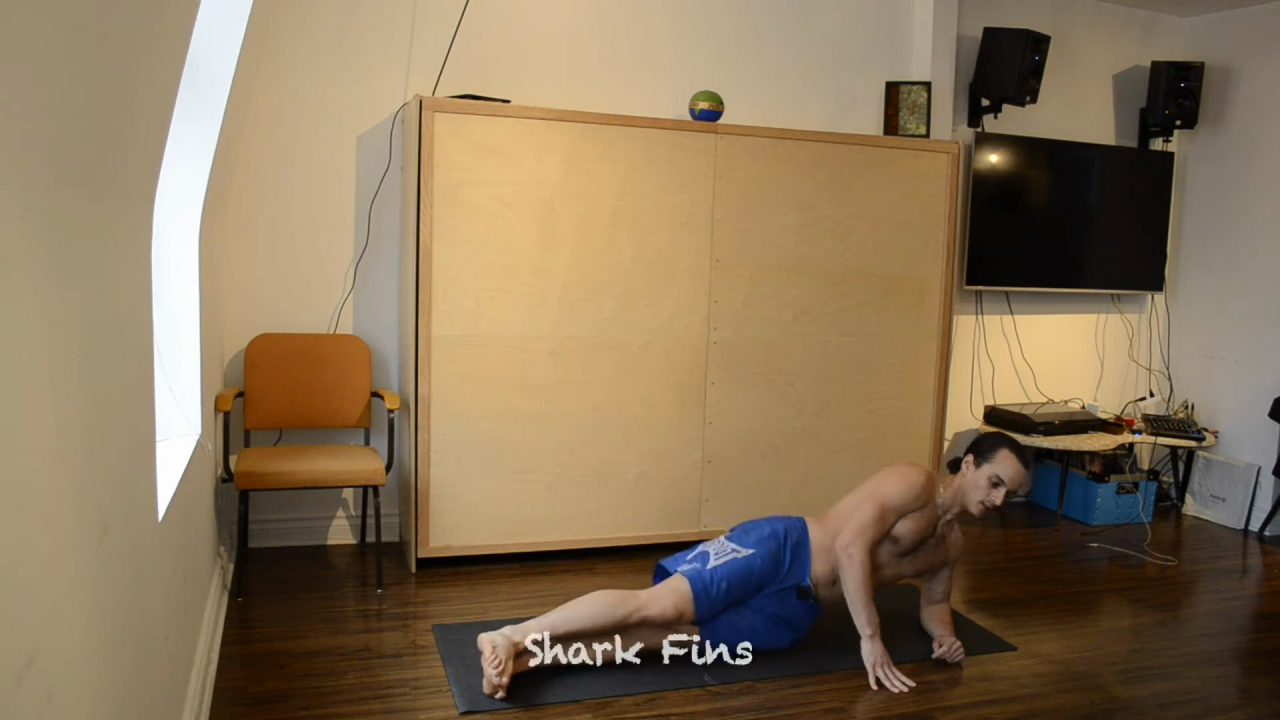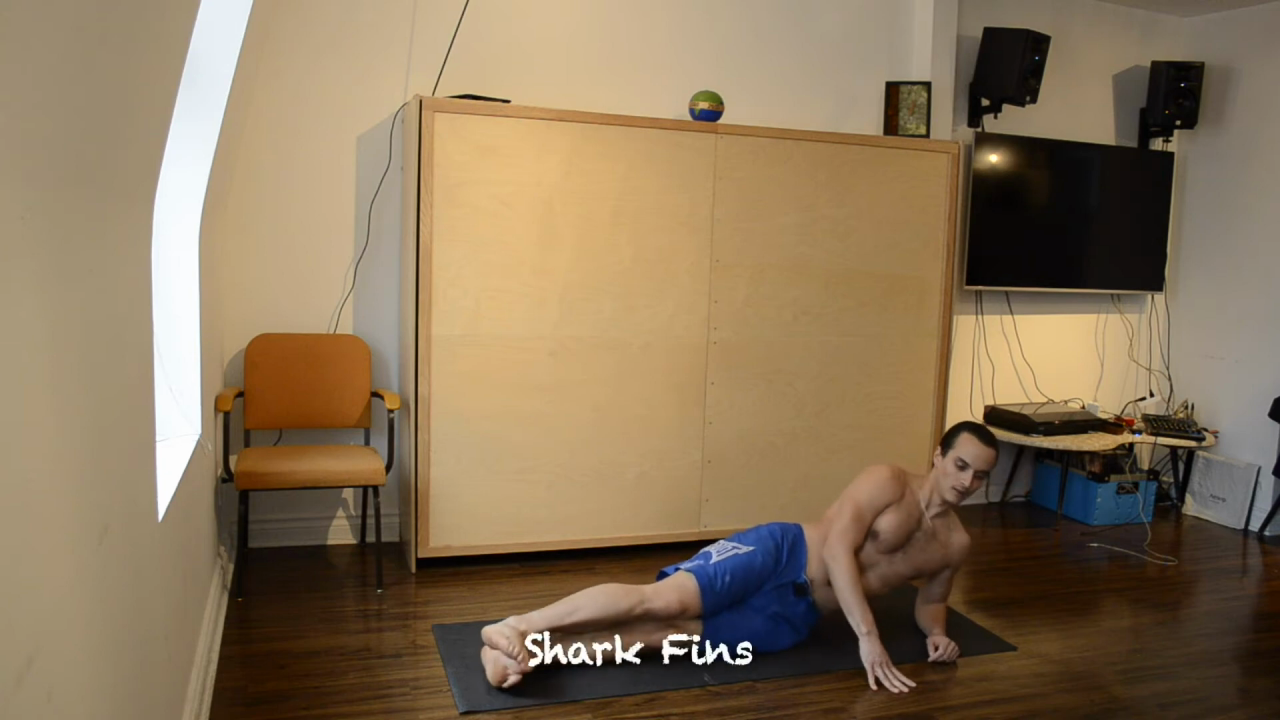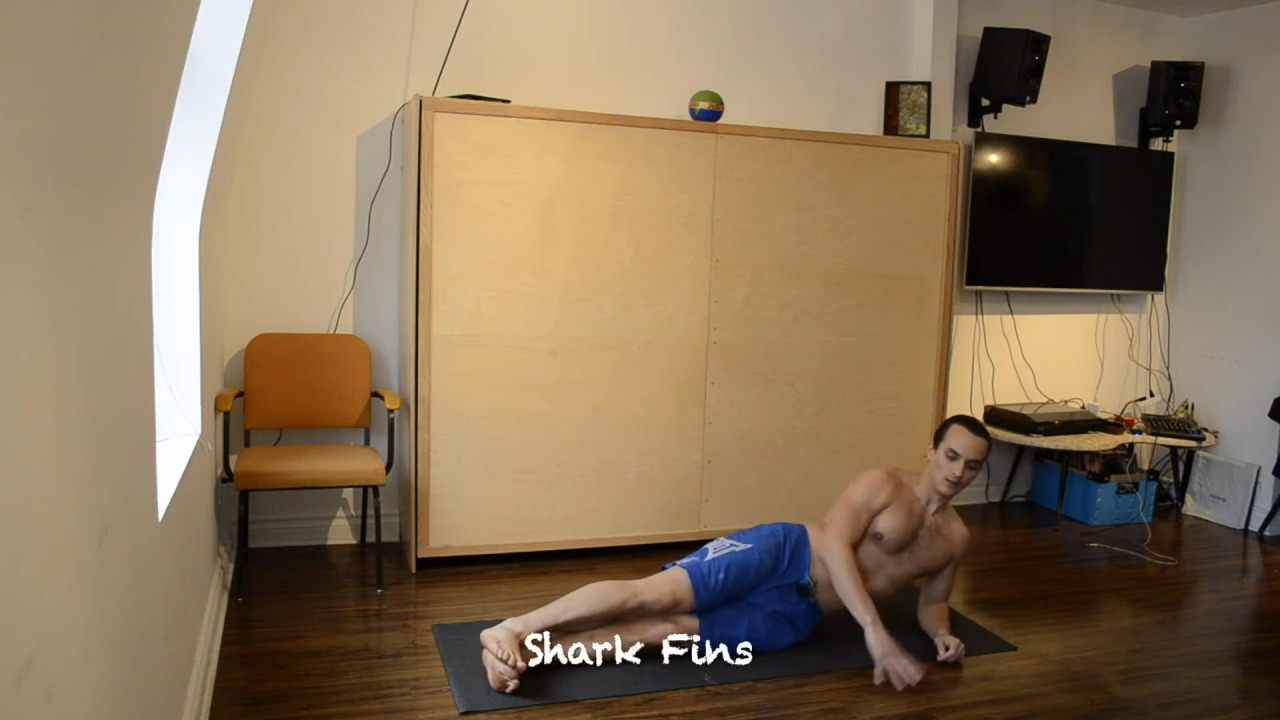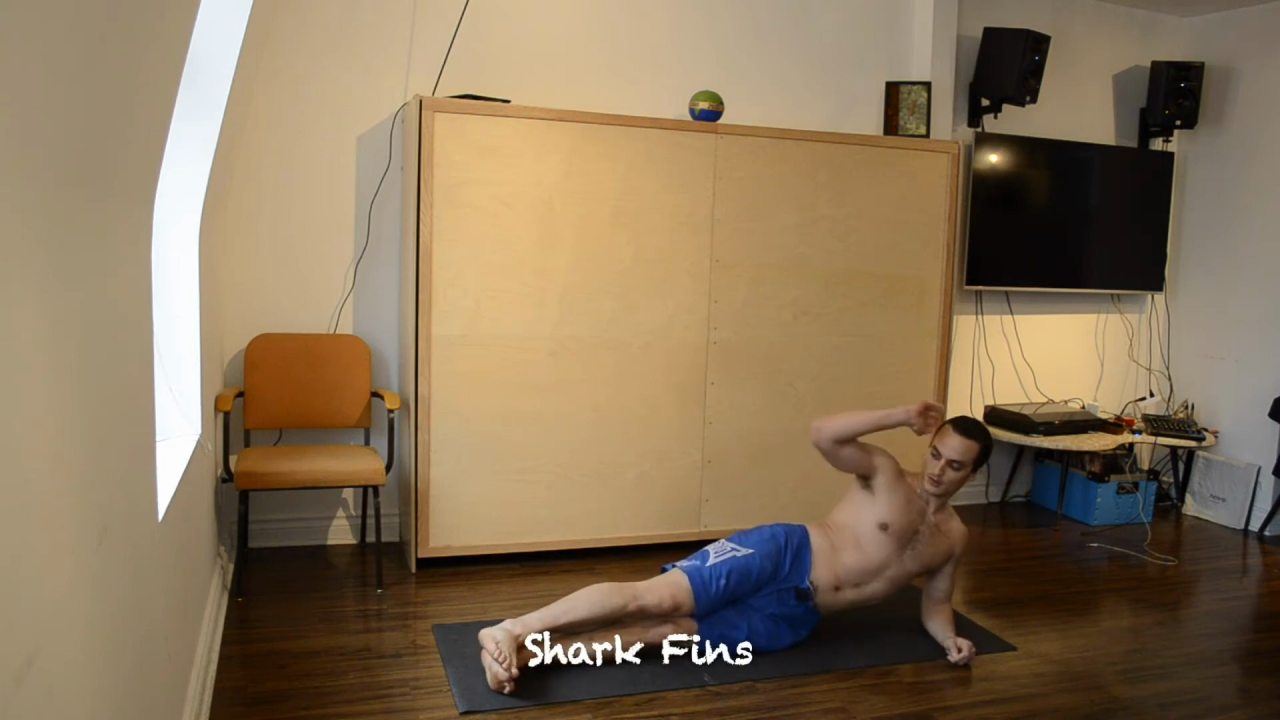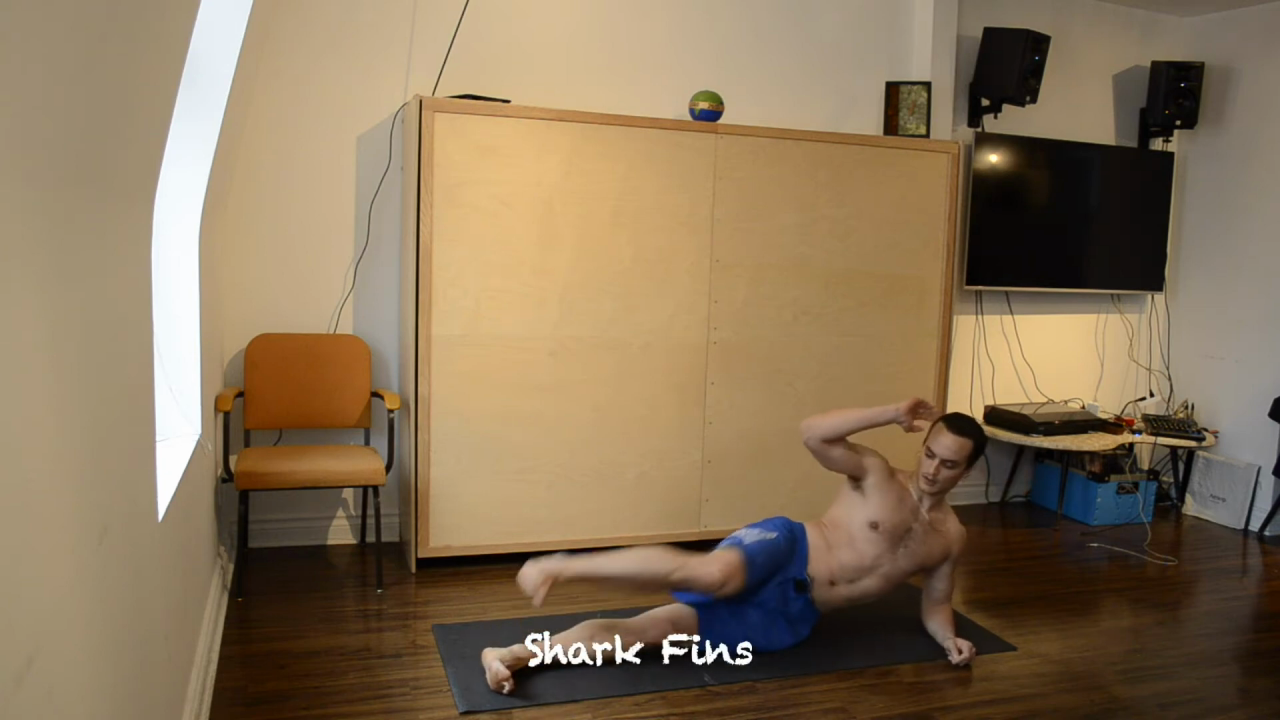
dt=0.4s
person 1, frame 1
left shoulder: (950, 542)
right shoulder: (913, 482)
left elbow: (934, 602)
right elbow: (850, 546)
left wrist: (944, 635)
right wrist: (870, 639)
left hip: (790, 610)
right hip: (777, 549)
left knee: (666, 635)
right knee: (656, 609)
left ankle: (526, 660)
right ankle: (511, 637)
person 1, frame 2
left shoulder: (954, 544)
right shoulder: (887, 482)
left elbow: (930, 600)
right elbow: (837, 548)
left wrist: (937, 634)
right wrist: (868, 637)
left hip: (791, 616)
right hip: (776, 553)
left knee: (666, 633)
right knee: (662, 603)
left ankle: (522, 656)
right ankle: (513, 629)
person 1, frame 3
left shoulder: (955, 539)
right shoulder: (884, 484)
left elbow: (932, 602)
right elbow: (833, 545)
left wrist: (943, 635)
right wrist: (874, 631)
left hip: (793, 615)
right hip: (780, 553)
left knee: (668, 629)
right knee: (657, 596)
left ankle: (524, 653)
right ankle: (513, 630)
person 1, frame 4
left shoulder: (953, 538)
right shoulder: (885, 473)
left elbow: (935, 605)
right elbow: (824, 432)
left wrist: (951, 639)
right wrist: (904, 415)
left hip: (791, 616)
right hip: (781, 556)
left knee: (667, 630)
right knee: (656, 599)
left ankle: (526, 654)
right ankle: (511, 632)
person 1, frame 5
left shoulder: (951, 538)
right shoulder: (877, 475)
left elbow: (935, 603)
right elbow: (813, 432)
left wrist: (950, 639)
right wrist: (893, 414)
left hip: (792, 615)
right hip: (783, 552)
left knee: (668, 626)
right knee: (714, 574)
left ankle: (520, 653)
right ankle: (562, 566)
